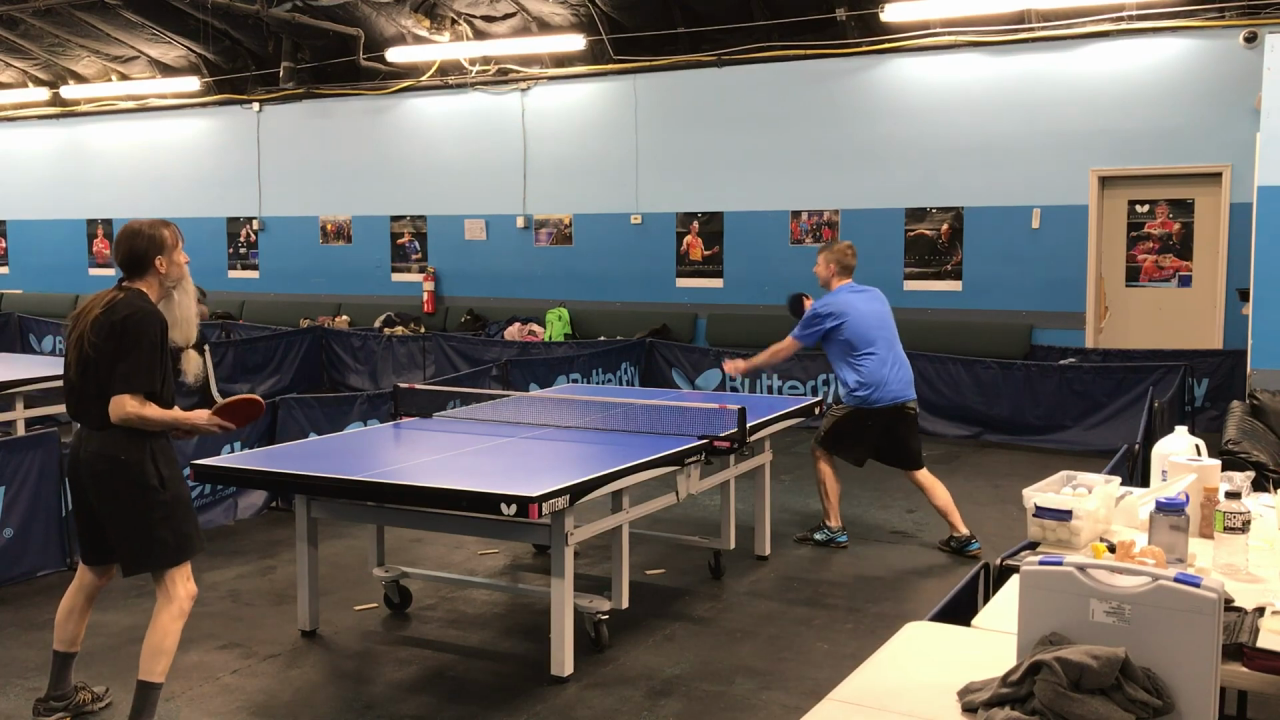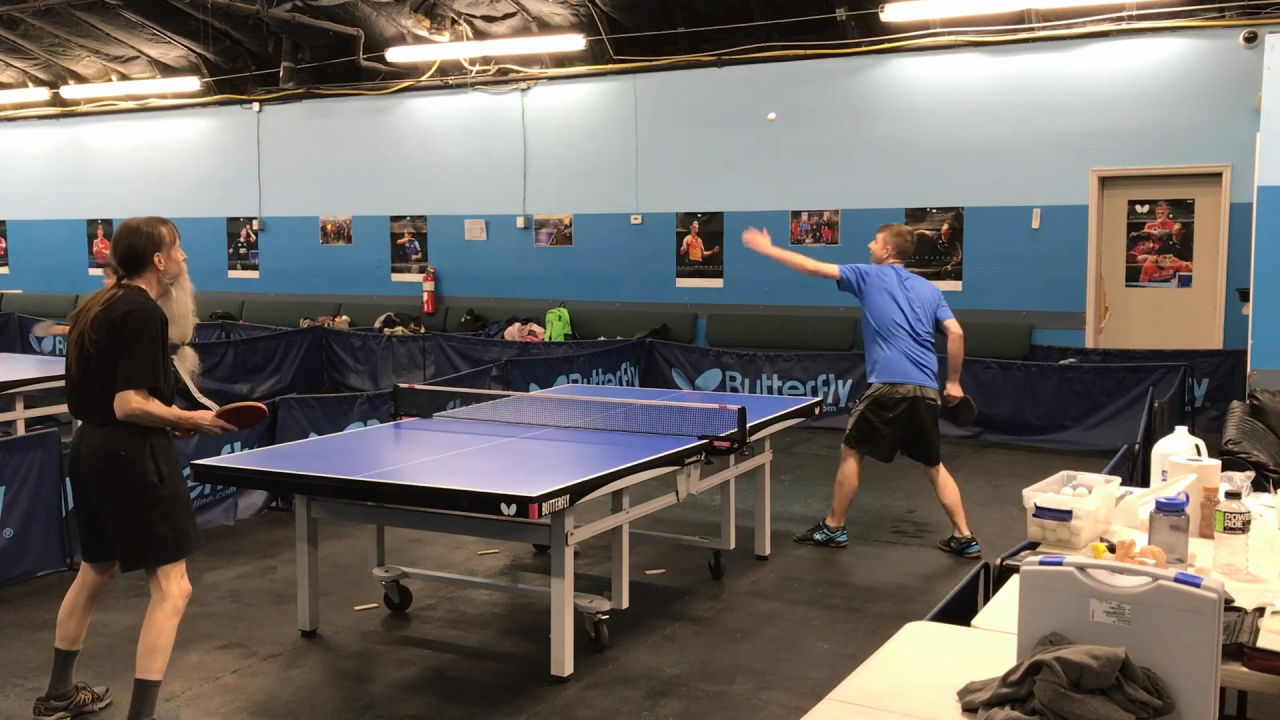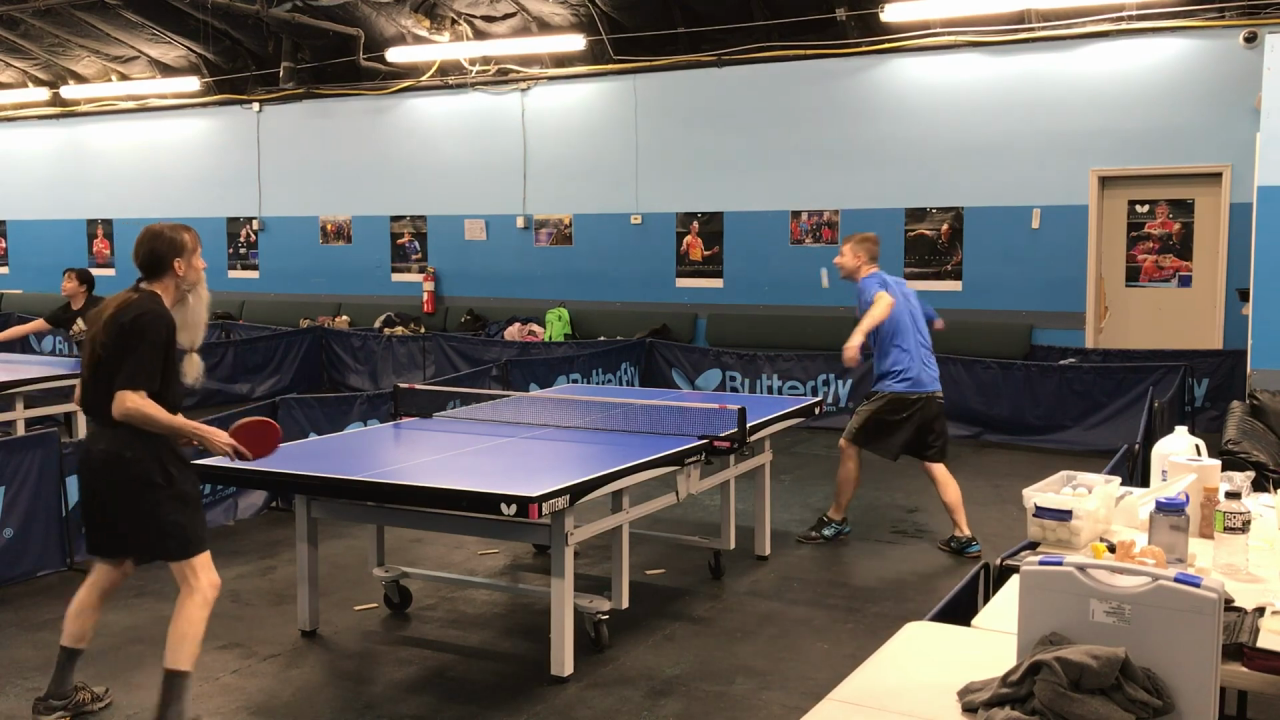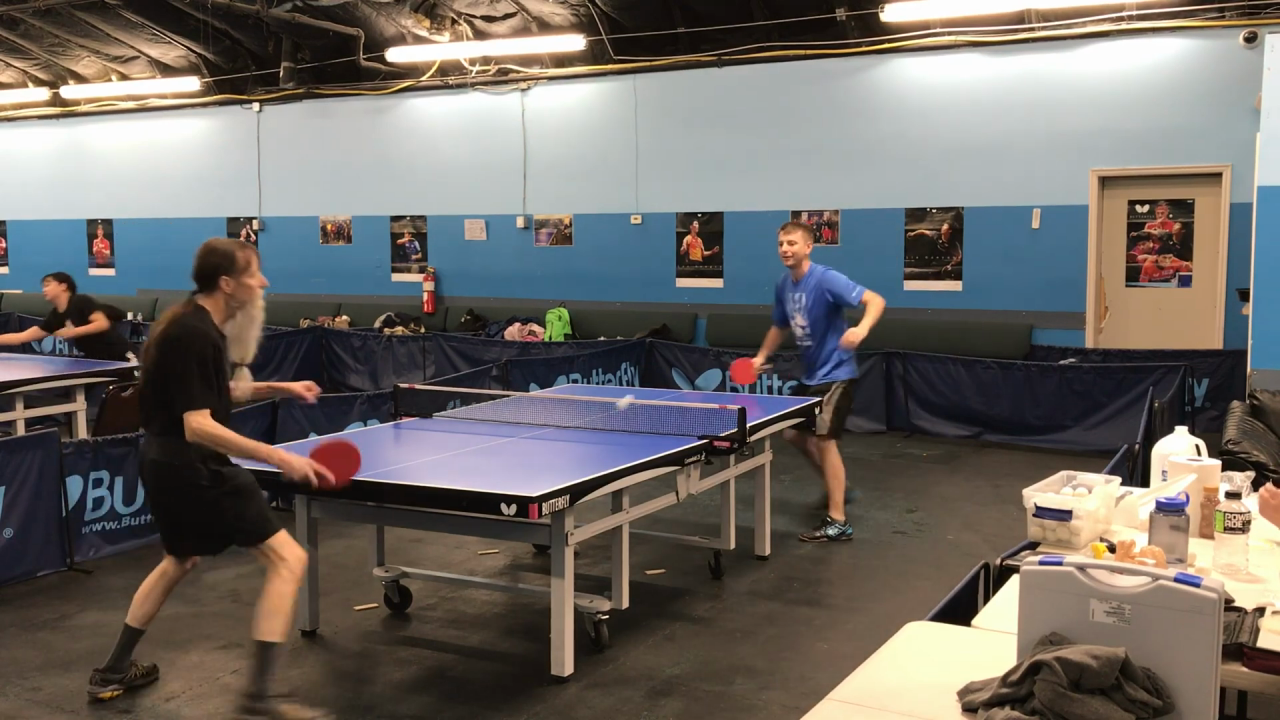
dt=0.5s
person 1, frame 1
left shoulder: (95, 309)
right shoulder: (143, 318)
left elbow: (91, 394)
right elbow: (126, 409)
left wrist: (165, 414)
right wrist: (190, 420)
left hip: (89, 453)
right hip: (131, 461)
left knee: (93, 572)
right knee: (178, 591)
person 1, frame 2
left shoulder: (98, 306)
right shoulder: (143, 314)
right elbow: (130, 406)
left wrist: (167, 416)
right wrist: (192, 419)
left hip: (92, 449)
right hip: (131, 457)
left knee: (96, 571)
right knee: (172, 589)
person 1, frame 3
left shoulder: (118, 308)
right shoulder: (154, 318)
left elbow: (89, 394)
right elbow: (127, 405)
right wrist: (201, 432)
left hip: (103, 452)
right hip: (141, 460)
left knee: (109, 570)
right knee: (200, 582)
person 1, frame 4
left shoulder: (201, 324)
right shoulder: (195, 336)
right elbow: (198, 427)
left wrist: (280, 388)
right wrist: (278, 458)
left hip: (165, 462)
right hip: (193, 466)
left knee: (179, 561)
right knee: (287, 558)
left ankle: (114, 670)
person 2, frame 1
left shoulder: (827, 307)
right shoulder: (875, 295)
left elbow: (784, 349)
left wrist: (744, 365)
left hip: (867, 400)
right hip: (904, 396)
left knee: (822, 451)
right knee: (917, 471)
left ankle: (833, 528)
right ankle: (963, 535)
person 2, frame 2
left shoulder: (870, 276)
right shoulder: (930, 289)
left elbow: (815, 267)
right elbow: (956, 333)
left wrist: (768, 249)
right wrist: (953, 381)
left hip: (888, 386)
right hip: (926, 388)
left knee: (851, 453)
right knee: (934, 466)
left ankle: (833, 528)
right ankle: (964, 538)
person 2, frame 3
left shoulder: (872, 282)
right shoulder: (898, 284)
left elbow: (886, 304)
right elbow: (936, 323)
left wrist: (857, 335)
left hip: (897, 387)
right hip: (930, 387)
left knee: (849, 446)
right knee: (934, 464)
left ankle: (836, 520)
right ankle: (964, 537)
person 2, frame 4
left shoulder: (828, 279)
right shoulder: (783, 285)
left elbow: (876, 301)
right elbow: (779, 327)
left wrist: (862, 328)
right wrist: (761, 357)
left hip: (835, 375)
right hip: (812, 376)
left knee: (825, 442)
right knee: (794, 435)
left ankle: (837, 521)
right ankle: (836, 491)
